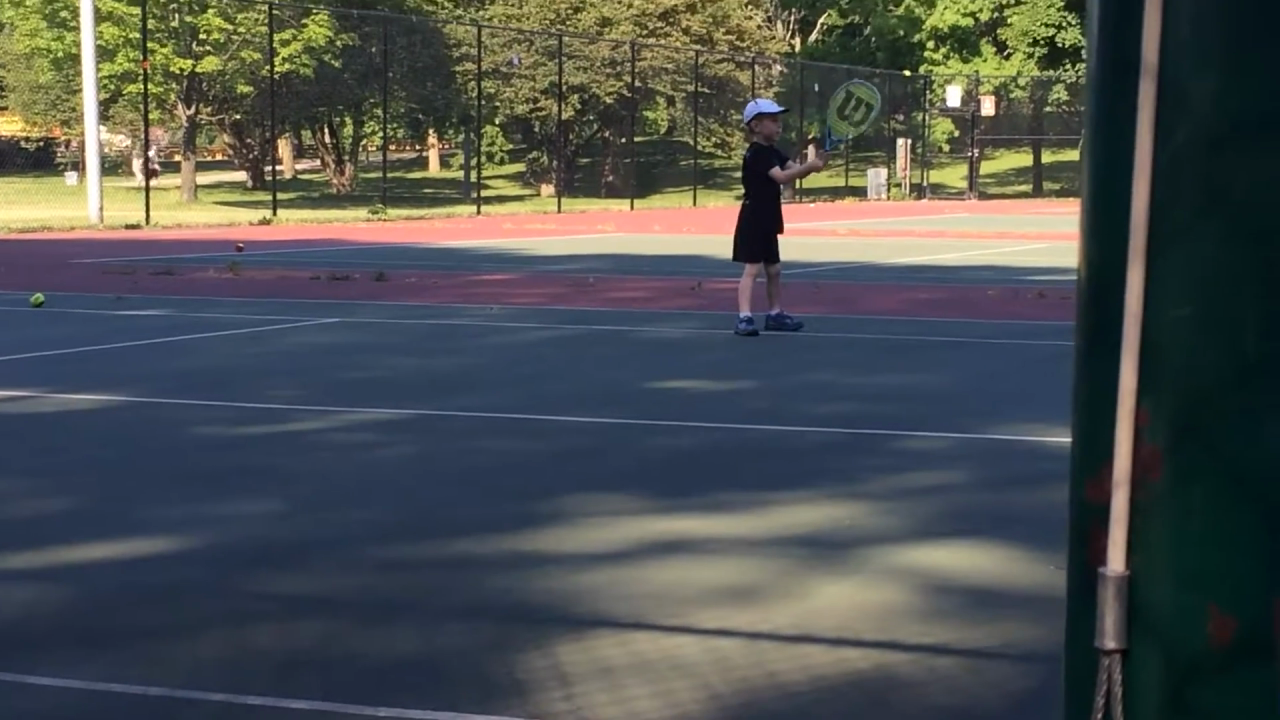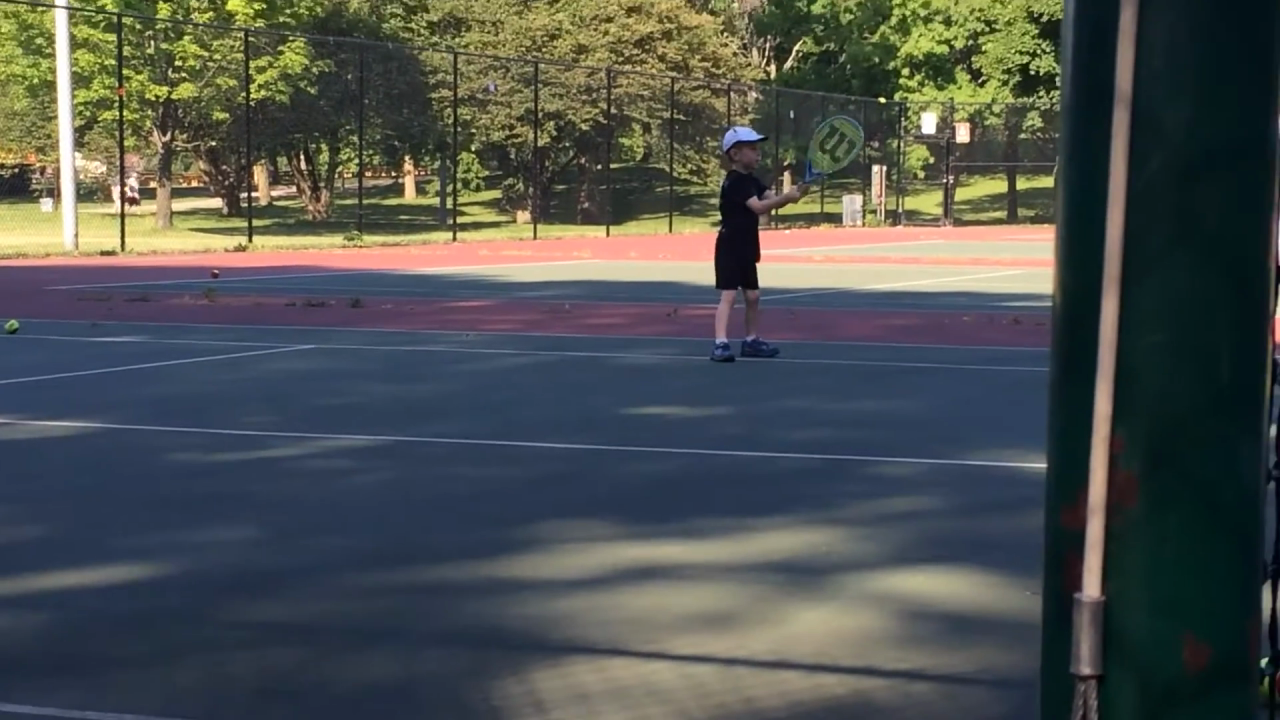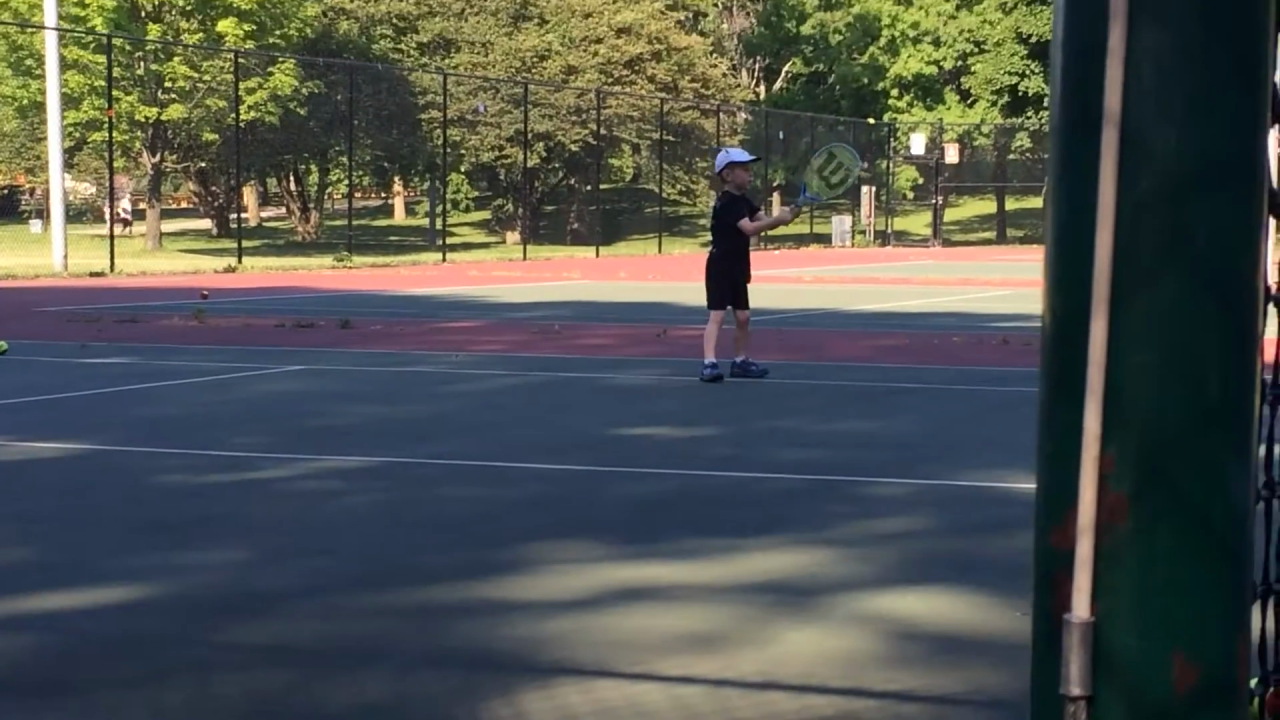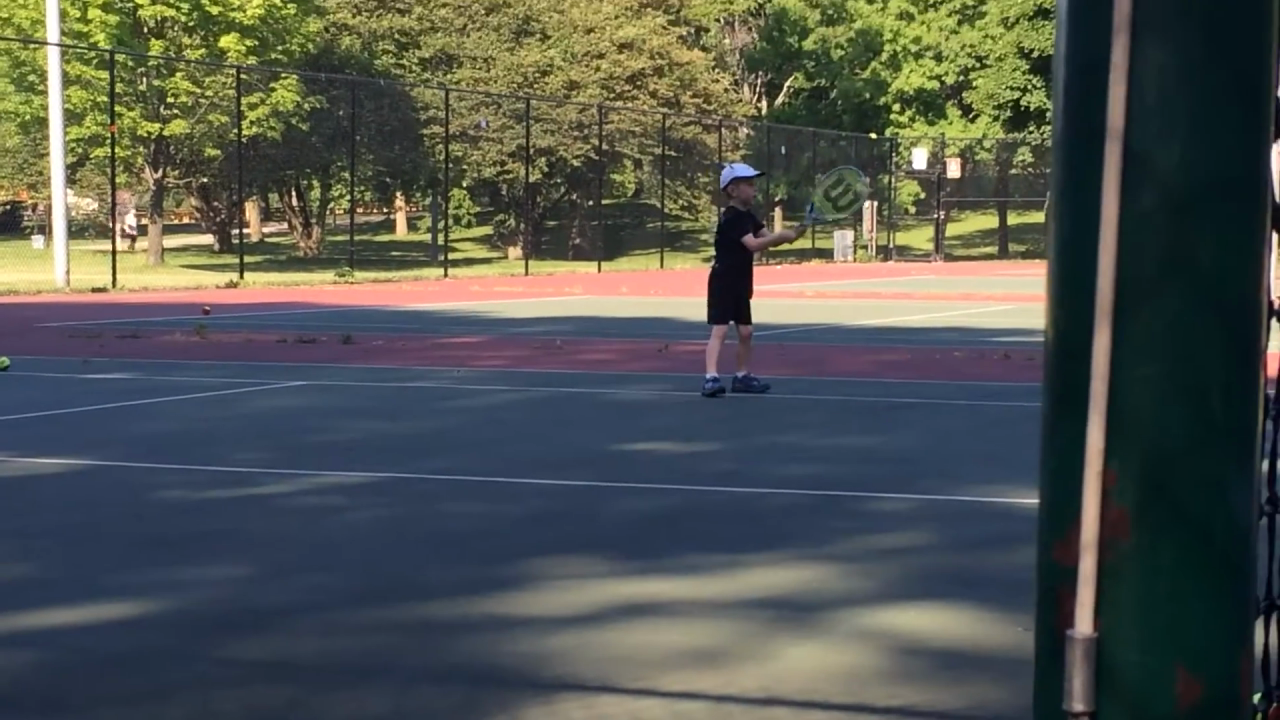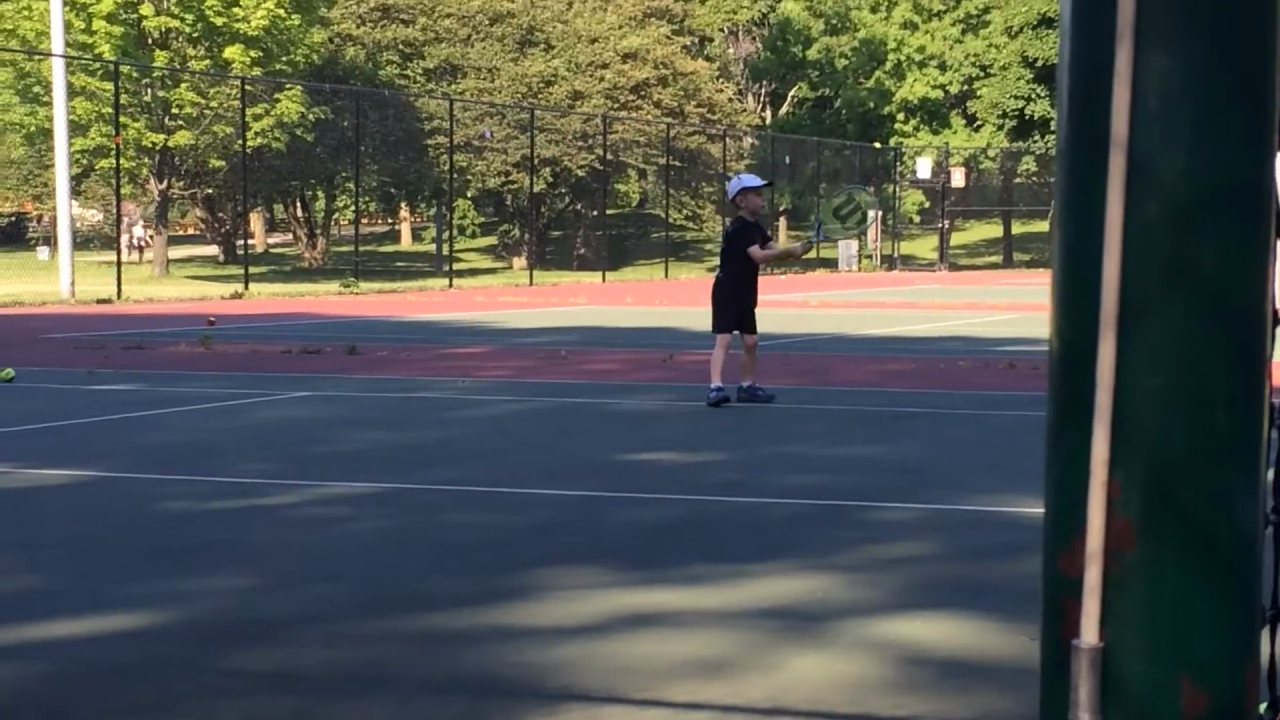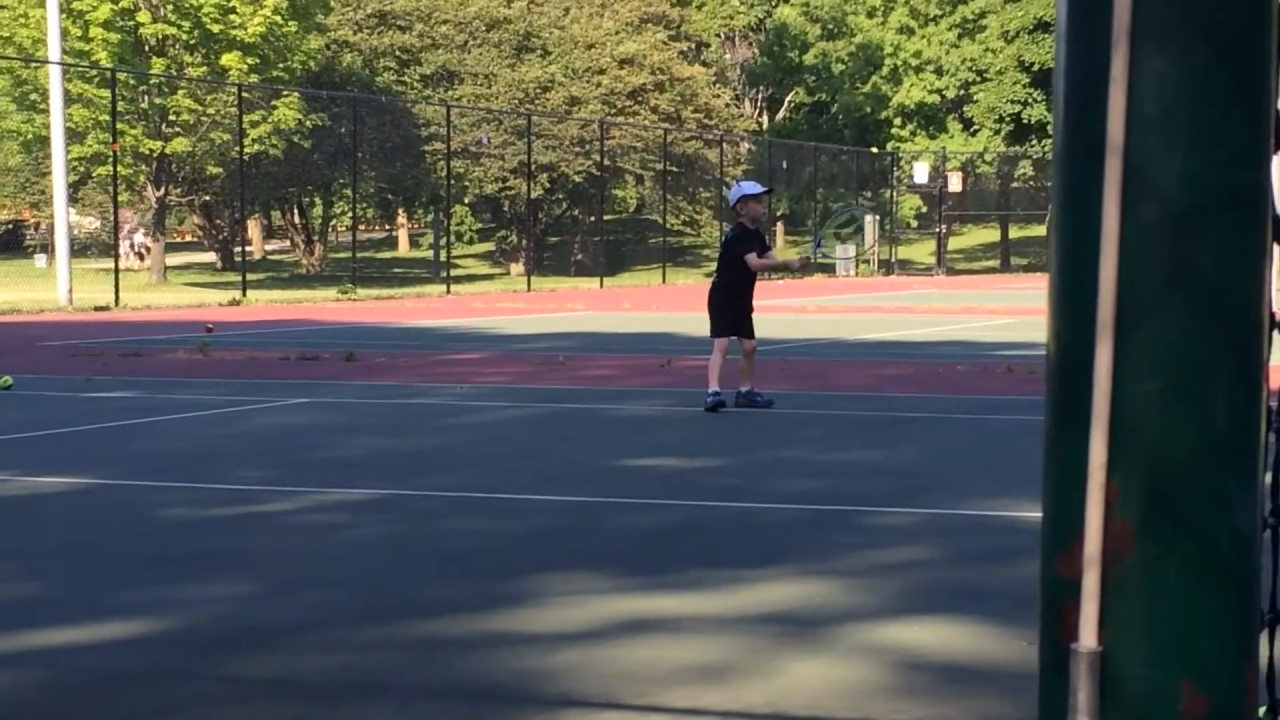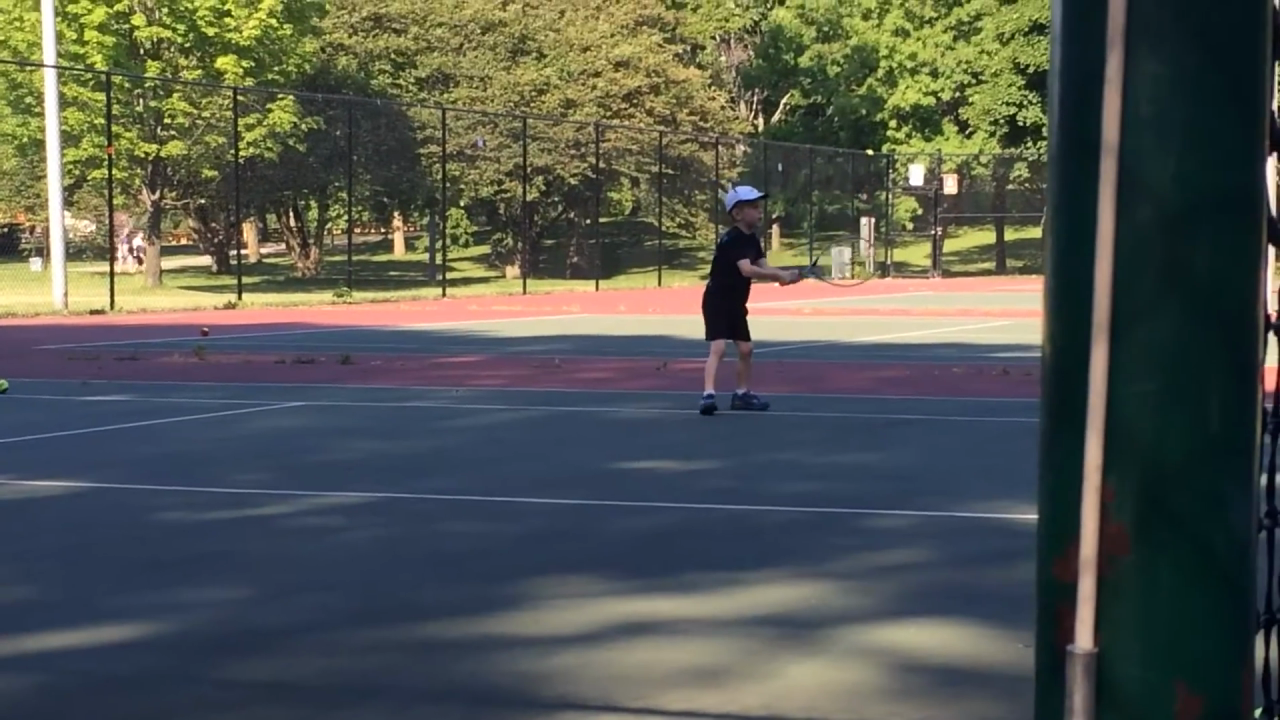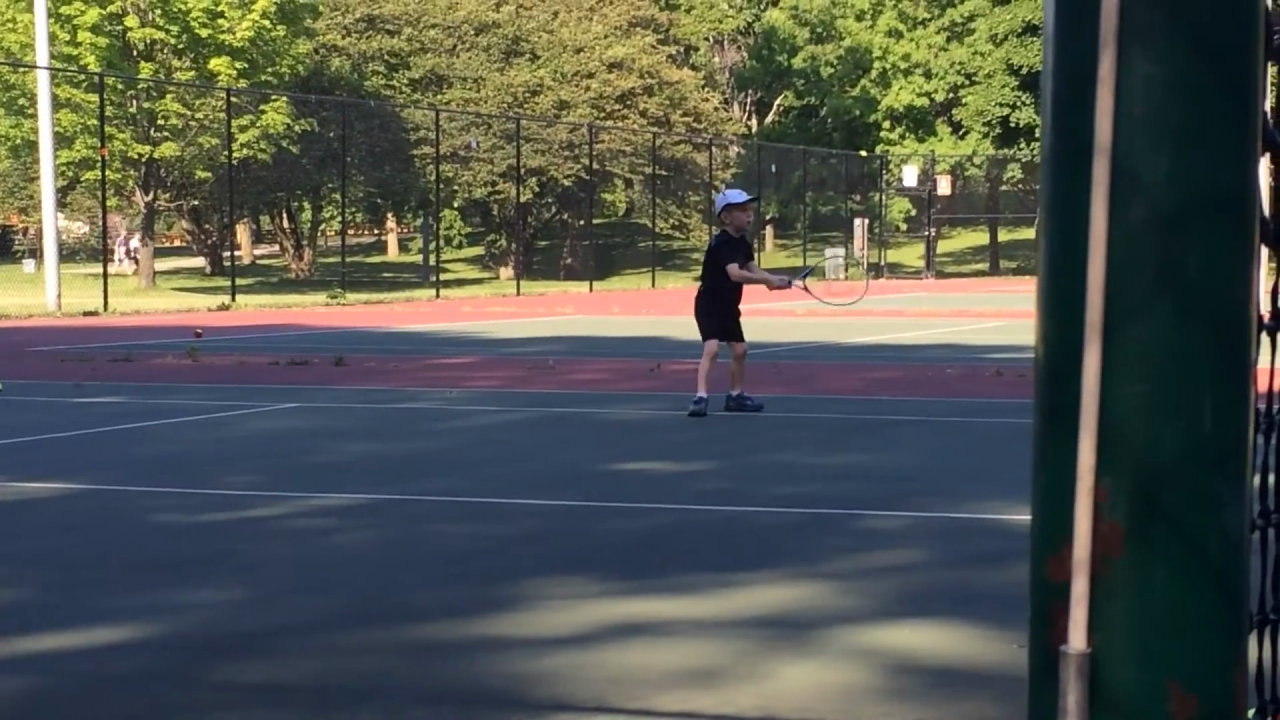
dt=0.1s
person 1, frame 1
left shoulder: (772, 152)
right shoulder: (756, 153)
left elbow: (795, 170)
right elbow: (782, 177)
left wrist: (814, 163)
right wrist: (809, 166)
left hip: (768, 222)
right hip: (753, 221)
left knee: (774, 269)
right knee: (752, 269)
left ankle: (775, 314)
right ankle: (744, 317)
person 1, frame 2
left shoulder: (750, 180)
right shoulder: (735, 182)
left elbow: (772, 199)
right elbow: (759, 207)
left wrist: (792, 194)
right wrist: (787, 197)
left hip: (746, 249)
right hip: (730, 248)
left knee: (753, 296)
right knee: (729, 295)
left ankle: (751, 340)
right ankle: (720, 344)
person 1, frame 3
left shoulder: (742, 201)
right shoulder: (727, 203)
left elbow: (763, 221)
right elbow: (750, 229)
left wrist: (784, 217)
right wrist: (779, 219)
left hip: (737, 270)
right hip: (720, 268)
left knee: (743, 316)
right knee: (717, 315)
left ankle: (741, 361)
right ankle: (709, 363)
person 1, frame 4
left shoulder: (747, 216)
right shoulder: (732, 218)
left elbow: (768, 237)
right elbow: (753, 244)
left wrist: (788, 235)
right wrist: (782, 236)
left hip: (739, 285)
right hip: (723, 283)
left knee: (745, 331)
right knee: (720, 330)
left ankle: (742, 376)
right ankle: (711, 378)
person 1, frame 5
left shoulder: (756, 227)
right shoulder: (739, 228)
left elbow: (774, 250)
right elbow: (759, 256)
left wrist: (796, 250)
right wrist: (789, 250)
left hip: (745, 295)
right hip: (727, 293)
left knee: (750, 341)
right knee: (724, 340)
left ankle: (747, 386)
right ankle: (716, 387)
person 1, frame 6
left shoulder: (756, 234)
right shoulder: (738, 235)
left elbow: (771, 260)
right elbow: (755, 264)
left wrist: (793, 262)
right wrist: (786, 264)
left hip: (741, 300)
right hip: (723, 298)
left knee: (749, 346)
right knee: (721, 345)
left ankle: (746, 391)
right ankle: (713, 392)
person 1, frame 7
left shoulder: (752, 240)
right shoulder: (732, 240)
left elbow: (763, 266)
right elbow: (747, 270)
left wrist: (786, 274)
right wrist: (778, 277)
left hip: (736, 304)
right hip: (717, 302)
left knee: (746, 348)
right knee: (718, 347)
left ankle: (742, 394)
right ankle: (709, 394)
person 1, frame 8
left shoulder: (742, 242)
right shoulder: (721, 243)
left elbow: (753, 270)
right elbow: (735, 274)
left wrist: (774, 279)
right wrist: (766, 281)
left hip: (729, 306)
right hip: (709, 306)
left knee: (740, 350)
right knee: (711, 349)
left ankle: (736, 395)
right ankle: (700, 397)
